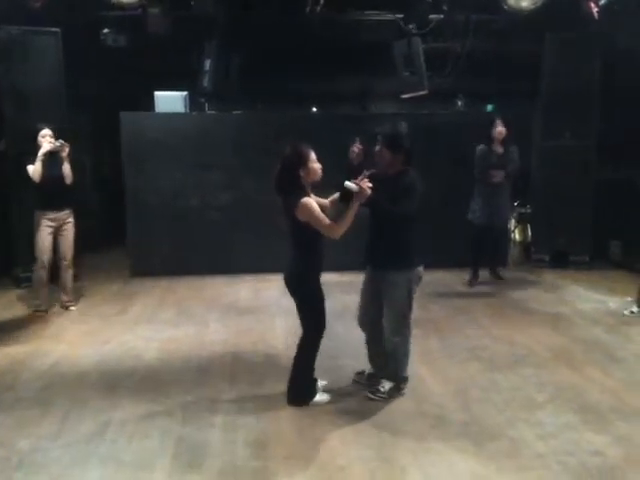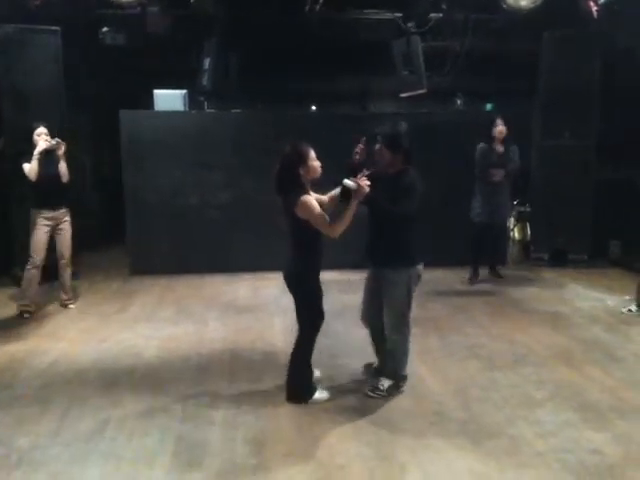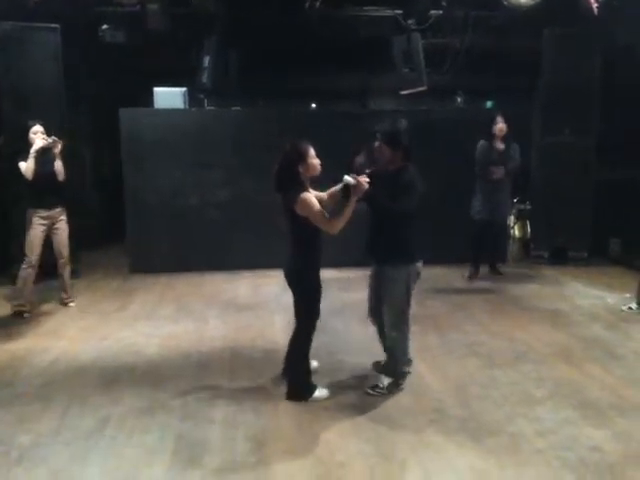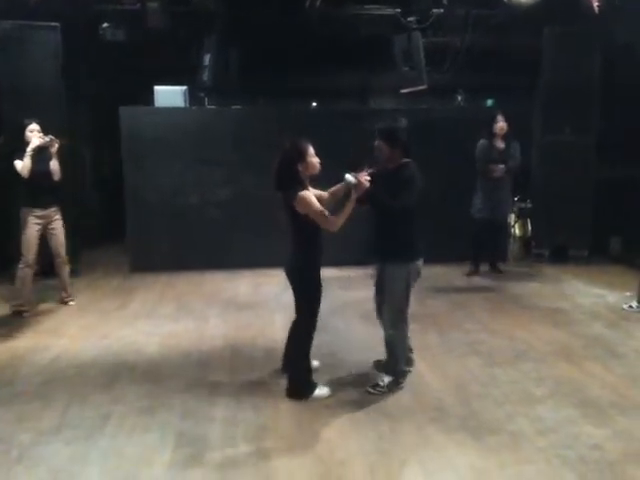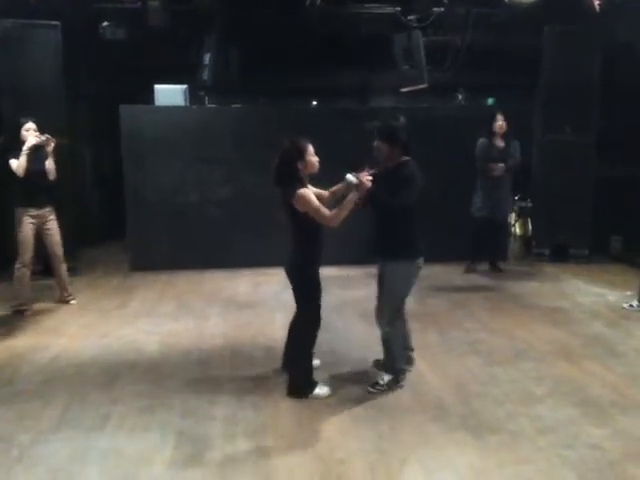
dt=0.1s
person 1, frame 1
left shoulder: (410, 182)
right shoulder: (378, 177)
left elbow: (399, 216)
right elbow: (347, 197)
left wrist: (370, 198)
right wrist: (355, 167)
left hip: (402, 267)
right hip: (377, 263)
left knee: (395, 326)
right knee: (368, 320)
left ankle: (396, 380)
right ankle: (379, 369)
person 1, frame 2
left shoulder: (410, 182)
right shoulder: (378, 176)
left elbow: (398, 215)
right elbow: (347, 196)
left wrist: (369, 197)
right wrist: (356, 166)
left hip: (402, 265)
right hip: (378, 261)
left knee: (395, 323)
right knee: (371, 316)
left ankle: (396, 378)
right ankle: (385, 363)
person 1, frame 3
left shoulder: (410, 179)
right shoulder: (380, 174)
left elbow: (398, 213)
left wrist: (367, 192)
left hip: (402, 261)
right hip: (382, 258)
left knee: (394, 319)
right knee: (378, 314)
left ankle: (397, 375)
right ankle: (398, 360)
person 1, frame 4
left shoulder: (410, 176)
right shoulder: (382, 173)
left elbow: (398, 209)
right elbow: (365, 198)
left wrist: (369, 191)
left hip: (404, 258)
right hip: (386, 255)
left knee: (394, 317)
right knee: (385, 313)
left ankle: (397, 374)
right ankle: (401, 359)
person 1, frame 5
left shoulder: (410, 174)
right shoulder: (385, 172)
left elbow: (398, 208)
right elbow: (380, 204)
left wrist: (370, 191)
right wrist: (364, 190)
left hip: (404, 256)
right hip: (389, 253)
left knee: (388, 314)
right knee: (393, 310)
left ankle: (396, 373)
right ankle: (403, 357)
person 2, frame 1
left shoulder: (302, 196)
right shoulder: (303, 203)
left elbow: (327, 205)
right elbow: (334, 231)
right wrist: (357, 201)
left hip: (302, 273)
right hip: (304, 276)
left knee: (314, 326)
right knee: (313, 330)
left ankle: (304, 380)
right ankle: (301, 392)
person 2, frame 2
left shoulder: (301, 194)
right shoulder: (303, 201)
left elbow: (326, 201)
right elbow: (333, 230)
right wrist: (356, 199)
left hip: (301, 270)
right hip: (303, 273)
left knee: (312, 322)
right knee: (310, 326)
left ankle: (301, 376)
right ankle: (300, 390)
person 2, frame 3
left shoulder: (301, 192)
right shoulder: (302, 198)
left elbow: (325, 198)
right elbow: (332, 227)
left wrist: (349, 183)
right wrist: (355, 196)
left hip: (300, 266)
right hip: (304, 270)
left knee: (305, 319)
right knee: (306, 324)
left ankle: (294, 365)
right ankle: (300, 387)
person 2, frame 4
left shoulder: (301, 190)
right shoulder: (301, 196)
left elbow: (326, 197)
right elbow: (332, 224)
left wrist: (350, 183)
right wrist: (355, 194)
left hip: (302, 264)
right hip: (305, 267)
left knee: (305, 317)
right knee: (307, 321)
left ankle: (293, 362)
right ankle: (300, 386)
person 2, frame 5
left shoulder: (303, 188)
right shoulder: (300, 194)
left elbow: (327, 196)
right elbow: (331, 219)
left wrist: (351, 182)
right wrist: (356, 193)
left hip: (302, 263)
right hip: (304, 265)
left knee: (304, 314)
right knee: (311, 320)
left ankle: (293, 360)
right ankle: (302, 384)
person 3, frame 1
left shoulder: (59, 159)
right shoulder: (33, 161)
left elbow: (69, 180)
right elbow: (36, 178)
left wrist: (65, 158)
right wrist: (41, 154)
left hip: (66, 214)
right hip: (44, 216)
left knee: (66, 259)
right knee: (42, 261)
left ankle: (67, 299)
right ankle: (40, 304)
person 3, frame 2
left shoulder: (55, 157)
right shoulder: (28, 159)
left elbow: (65, 179)
right elbow: (32, 176)
left wrist: (61, 157)
right wrist: (37, 153)
left hip: (62, 213)
right hip: (41, 215)
left knee: (65, 258)
right knee: (35, 260)
left ankle: (67, 297)
right ankle: (26, 304)
person 3, frame 3
left shoulder: (50, 155)
right shoulder: (24, 157)
left elbow: (61, 177)
right elbow: (28, 174)
left wrist: (57, 155)
right wrist: (33, 151)
left hip: (58, 212)
right hip: (36, 214)
left knee: (64, 256)
right knee: (31, 260)
left ankle: (66, 296)
right ankle: (22, 304)
person 3, frame 4
left shoulder: (46, 154)
right shoulder: (20, 156)
left elbow: (57, 177)
right elbow: (24, 173)
left wrist: (53, 154)
right wrist: (30, 150)
left hip: (53, 212)
right hip: (31, 213)
left knee: (61, 255)
right knee: (28, 259)
left ankle: (66, 295)
right ankle: (21, 304)
person 3, frame 5
left shoulder: (42, 153)
right shoulder: (15, 155)
left elbow: (52, 176)
right elbow: (19, 172)
left wrist: (50, 154)
right wrist: (26, 149)
left hip: (47, 211)
right hip: (26, 212)
left knee: (58, 254)
right knee: (25, 259)
left ankle: (65, 294)
right ankle: (21, 303)
person 4, frame 1
left shoulder: (511, 150)
right shoulder: (482, 149)
left elbow: (513, 170)
right elbow: (480, 173)
left wrist: (498, 174)
right wrist: (496, 175)
left hip: (502, 197)
right hip: (484, 196)
left knee: (500, 234)
right knee: (479, 234)
left ankle: (494, 268)
right ankle: (474, 272)
person 4, frame 2
left shoulder: (512, 149)
right shoulder: (483, 148)
left elbow: (513, 169)
right elbow: (480, 171)
left wrist: (498, 173)
right wrist: (498, 174)
left hip: (502, 196)
right hip: (484, 195)
left knee: (500, 233)
right knee: (479, 232)
left ankle: (493, 267)
right ankle: (474, 270)
person 4, frame 3
left shoulder: (512, 147)
right shoulder: (483, 146)
left elbow: (514, 167)
right elbow: (480, 169)
left wrist: (496, 170)
right wrist: (499, 171)
left hip: (503, 193)
right hip: (484, 193)
left knee: (499, 230)
right knee: (480, 229)
left ankle: (493, 264)
right ankle: (475, 266)
person 4, frame 4
left shoulder: (513, 145)
right shoulder: (484, 144)
left elbow: (514, 165)
right elbow: (481, 167)
left wrist: (497, 168)
right wrist: (500, 169)
left hip: (503, 192)
right hip: (485, 191)
left knee: (500, 228)
right knee: (480, 227)
left ankle: (494, 262)
right ankle: (475, 263)
person 4, frame 5
left shoulder: (513, 144)
right shoulder: (483, 143)
left elbow: (515, 164)
right elbow: (481, 166)
left wrist: (496, 167)
right wrist: (501, 167)
left hip: (504, 191)
right hip: (485, 190)
left knee: (500, 227)
right knee: (480, 226)
left ankle: (494, 261)
right ankle: (473, 261)
